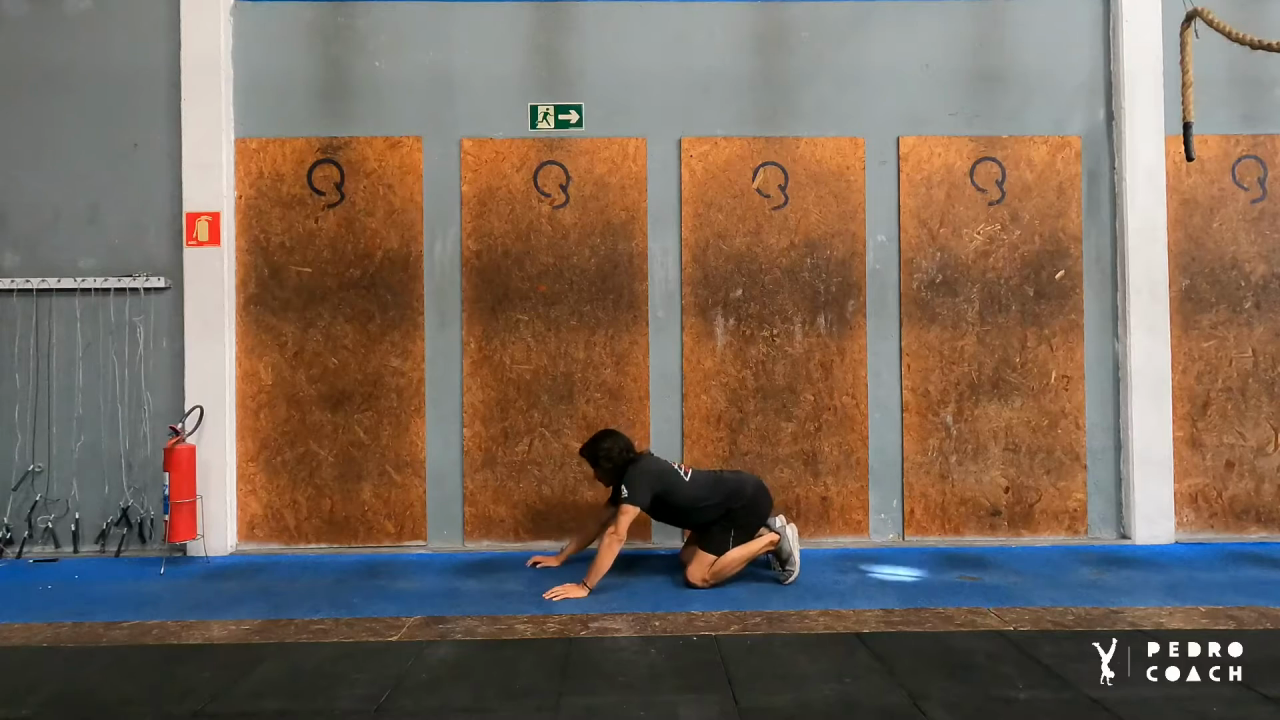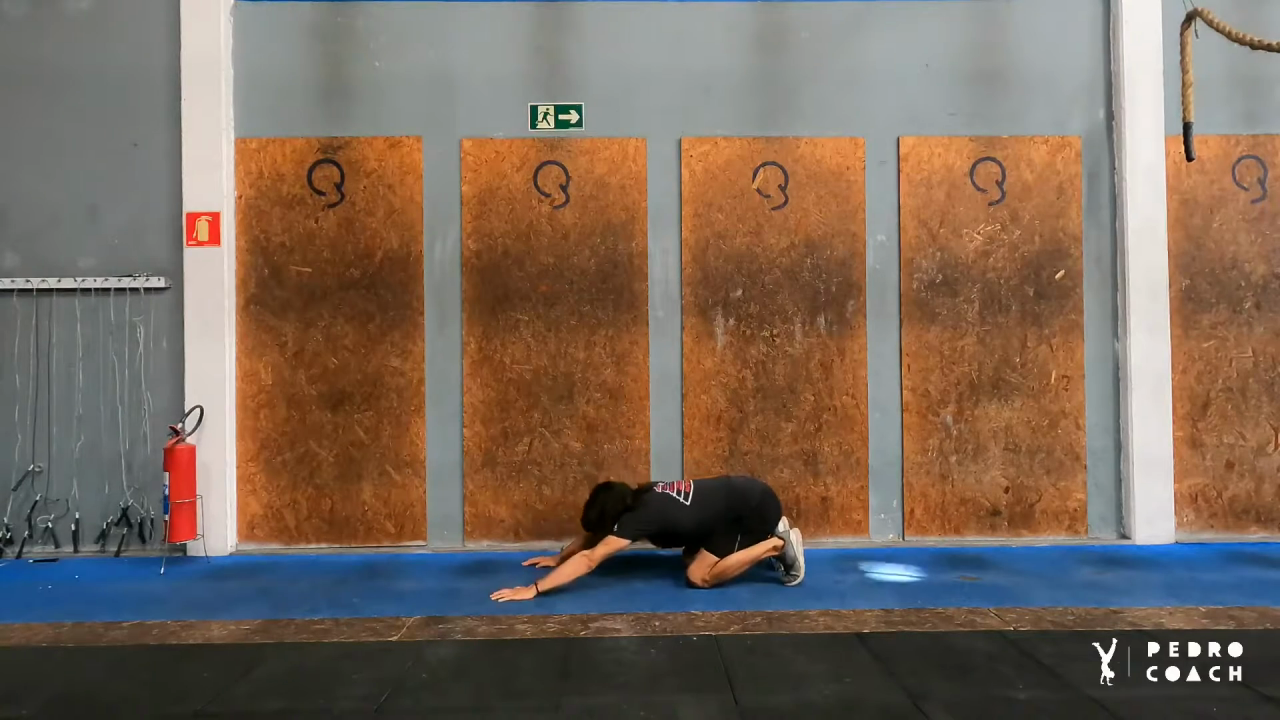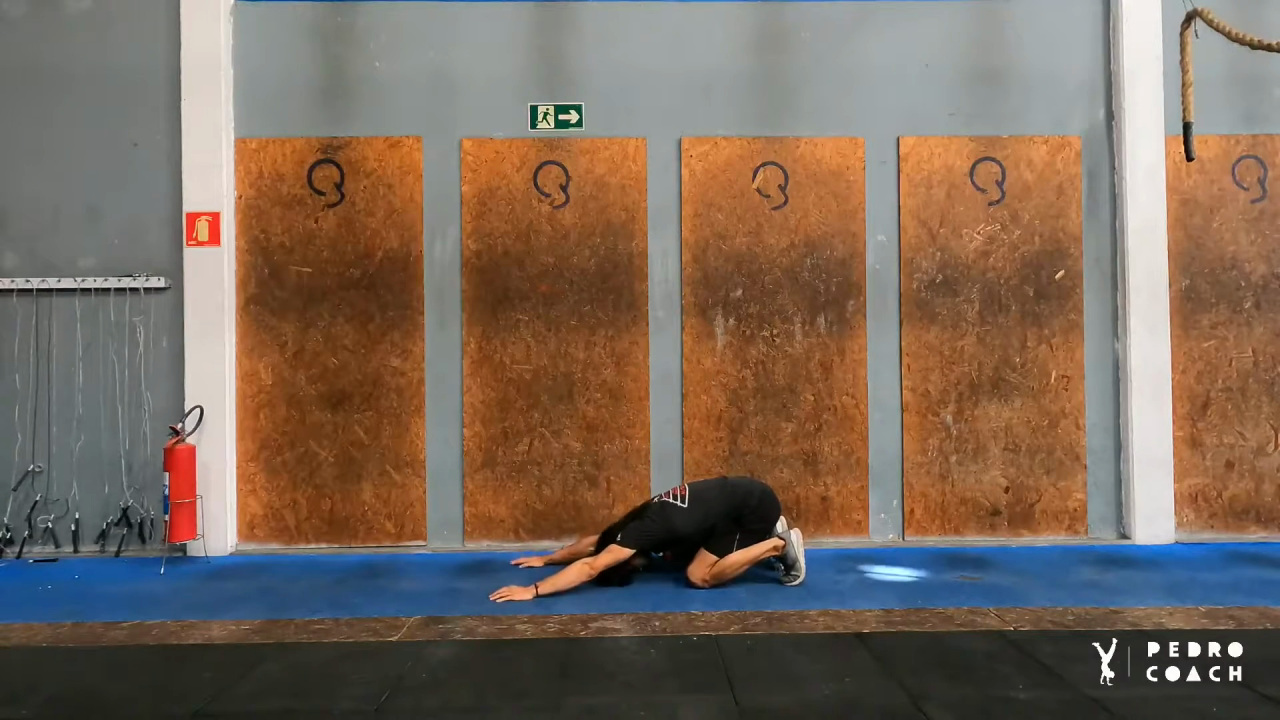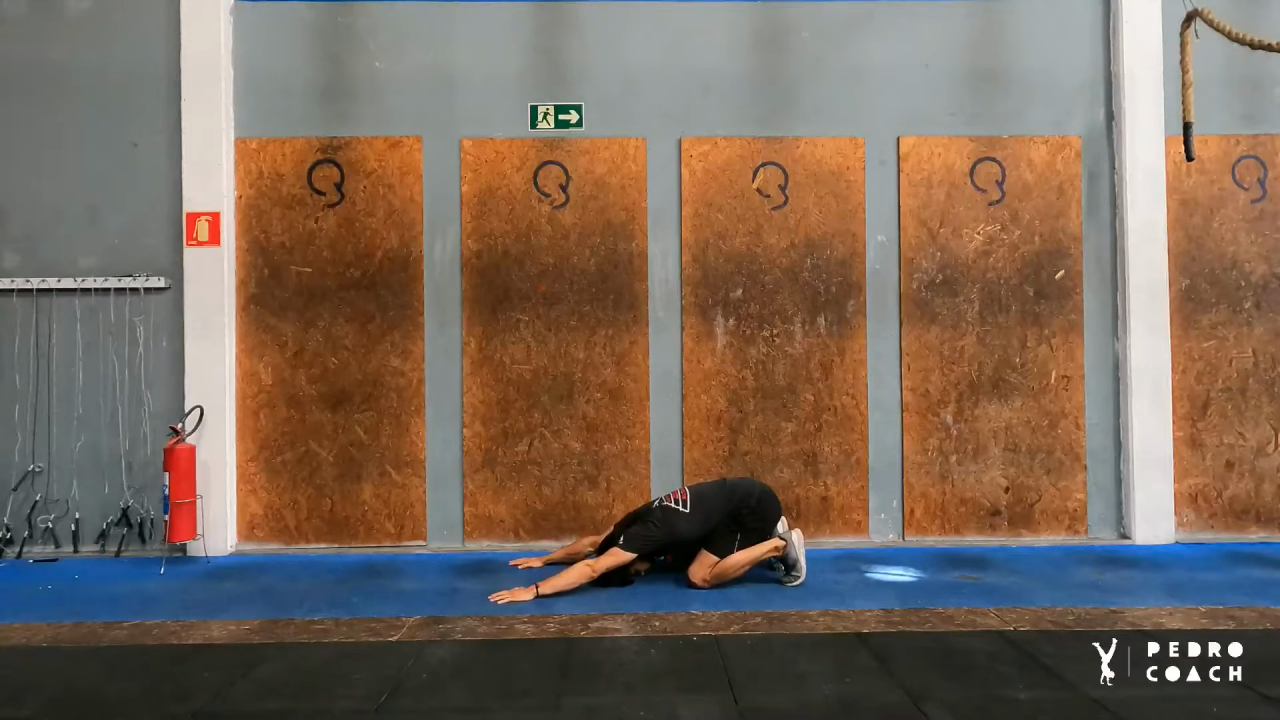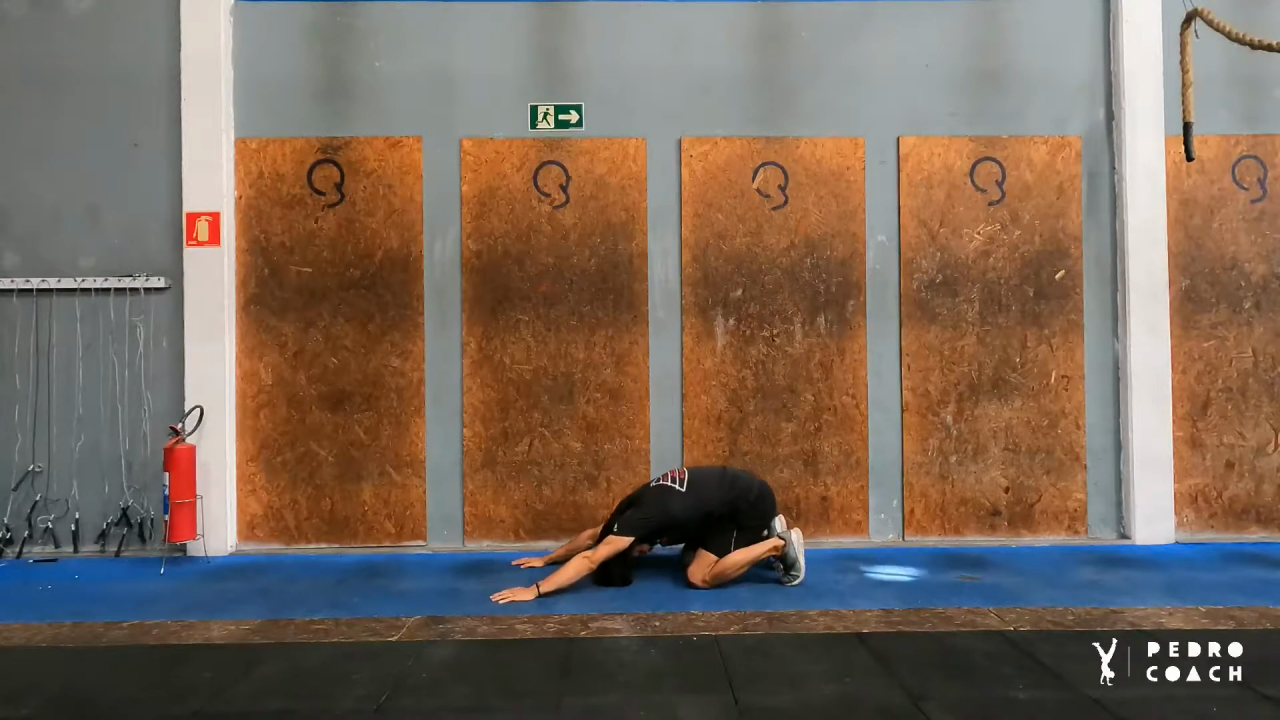
dt=0.7s
person 1, frame 1
left shoulder: (638, 476)
right shoulder: (632, 473)
left elbow: (615, 536)
right elbow: (600, 523)
left wrist: (584, 587)
right wrist: (560, 557)
left hip: (746, 500)
right hip: (735, 492)
left knee: (698, 576)
right knee: (688, 557)
left ankle: (774, 539)
right ankle: (766, 528)
person 1, frame 2
left shoulder: (641, 516)
right shoulder: (641, 497)
left elbow: (589, 559)
right elbow: (593, 535)
left wrist: (533, 589)
right wrist: (557, 558)
left hip: (755, 506)
right hip: (745, 494)
left knee: (700, 576)
right knee: (691, 559)
left ankle: (777, 545)
right ankle: (769, 534)
person 1, frame 3
left shoulder: (643, 531)
right shoulder: (640, 519)
left elbow: (590, 567)
right elbow: (592, 543)
left wrist: (532, 590)
right wrist: (545, 559)
left hip: (753, 504)
right hip: (742, 494)
left knee: (700, 575)
right knee: (690, 558)
left ankle: (779, 545)
right ankle: (770, 534)
person 1, frame 4
left shoulder: (649, 533)
right shoulder: (640, 520)
left elbow: (592, 568)
right elbow: (592, 544)
left wrist: (534, 591)
right wrist: (543, 559)
left hip: (754, 505)
right hip: (742, 495)
left knee: (701, 576)
right knee: (696, 558)
left ankle: (780, 544)
right ankle: (770, 533)
person 1, frame 5
left shoulder: (640, 517)
right shoulder: (636, 507)
left elbow: (590, 559)
right elbow: (592, 535)
left wrist: (535, 590)
right wrist: (546, 559)
left hip: (750, 502)
right hip: (738, 493)
left knee: (699, 576)
right knee: (691, 558)
left ankle: (779, 544)
right ankle: (766, 530)
